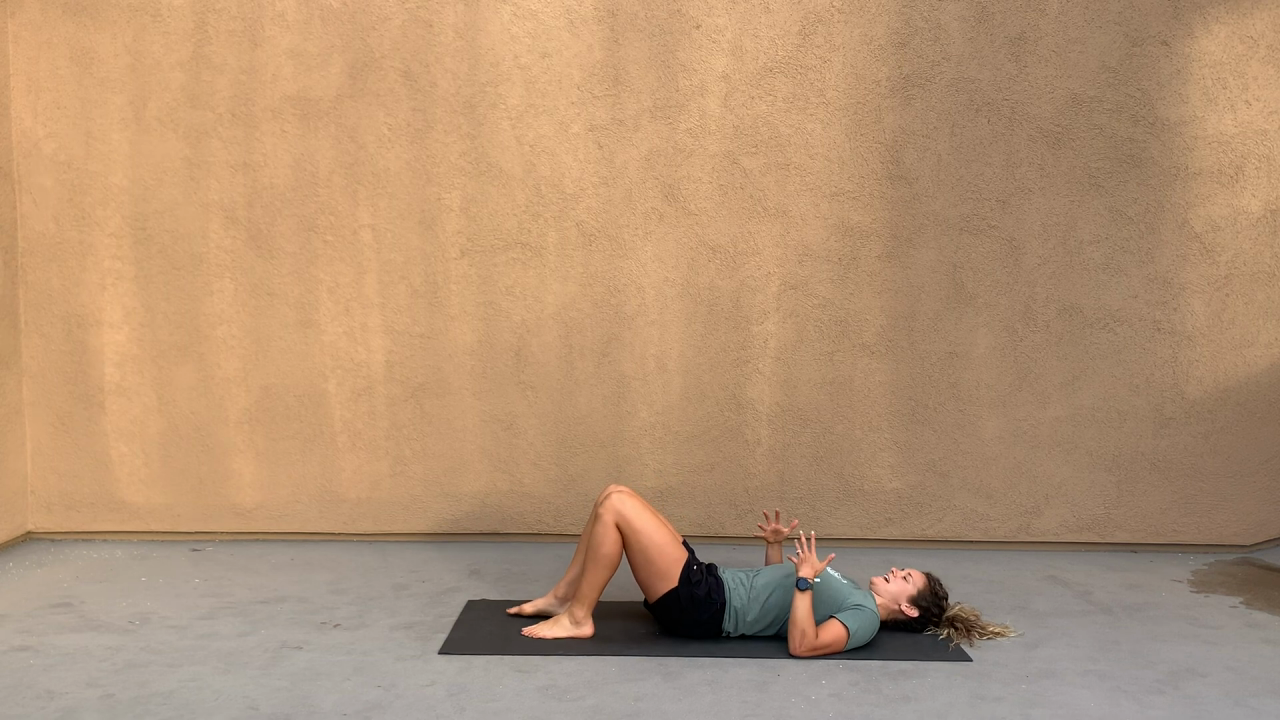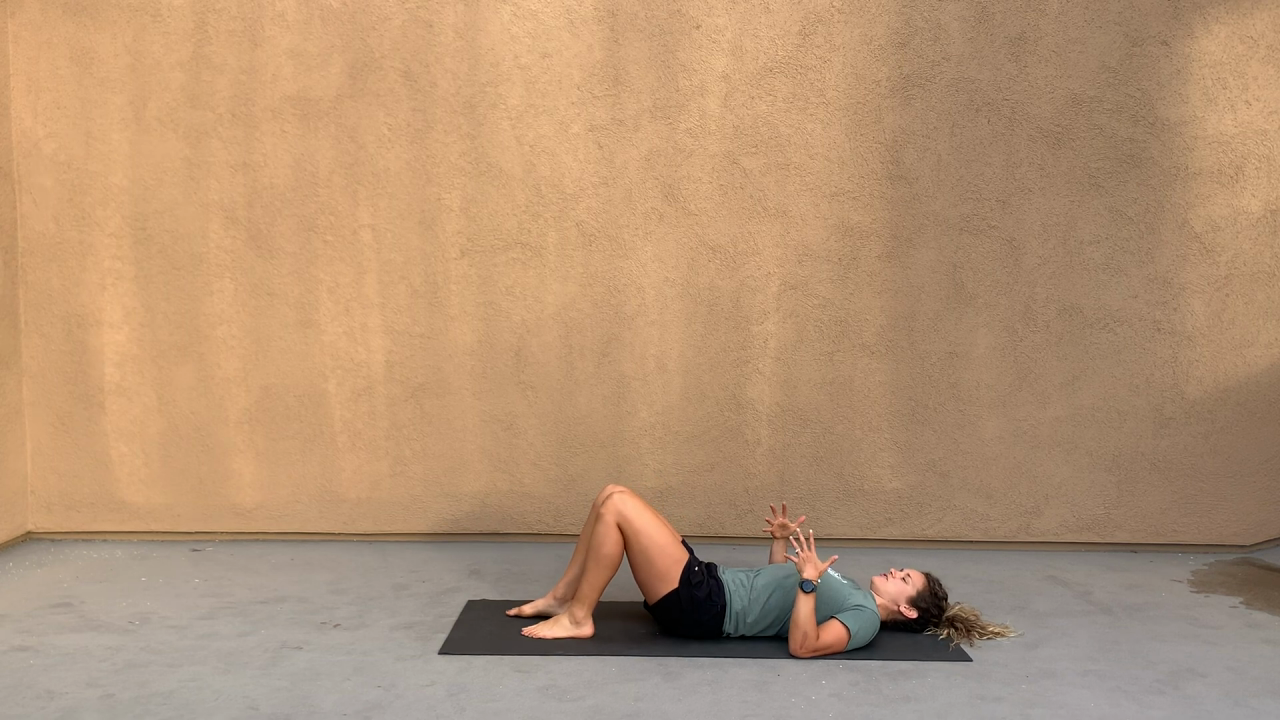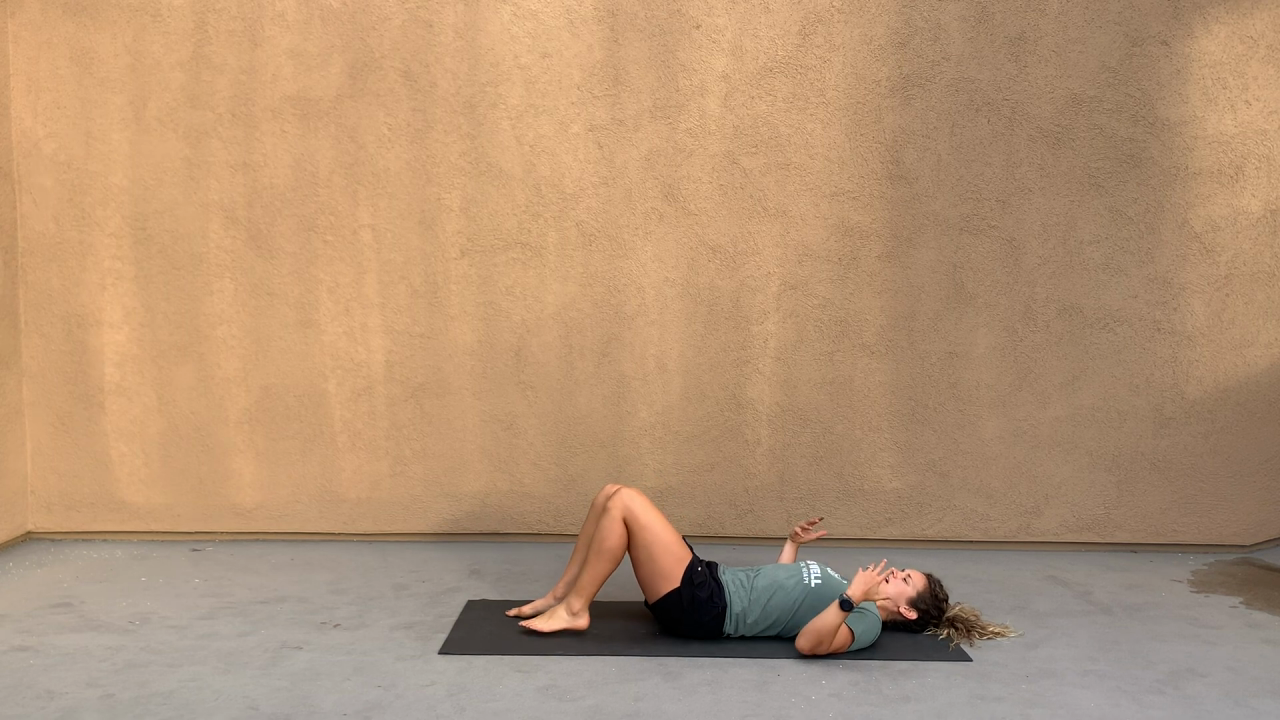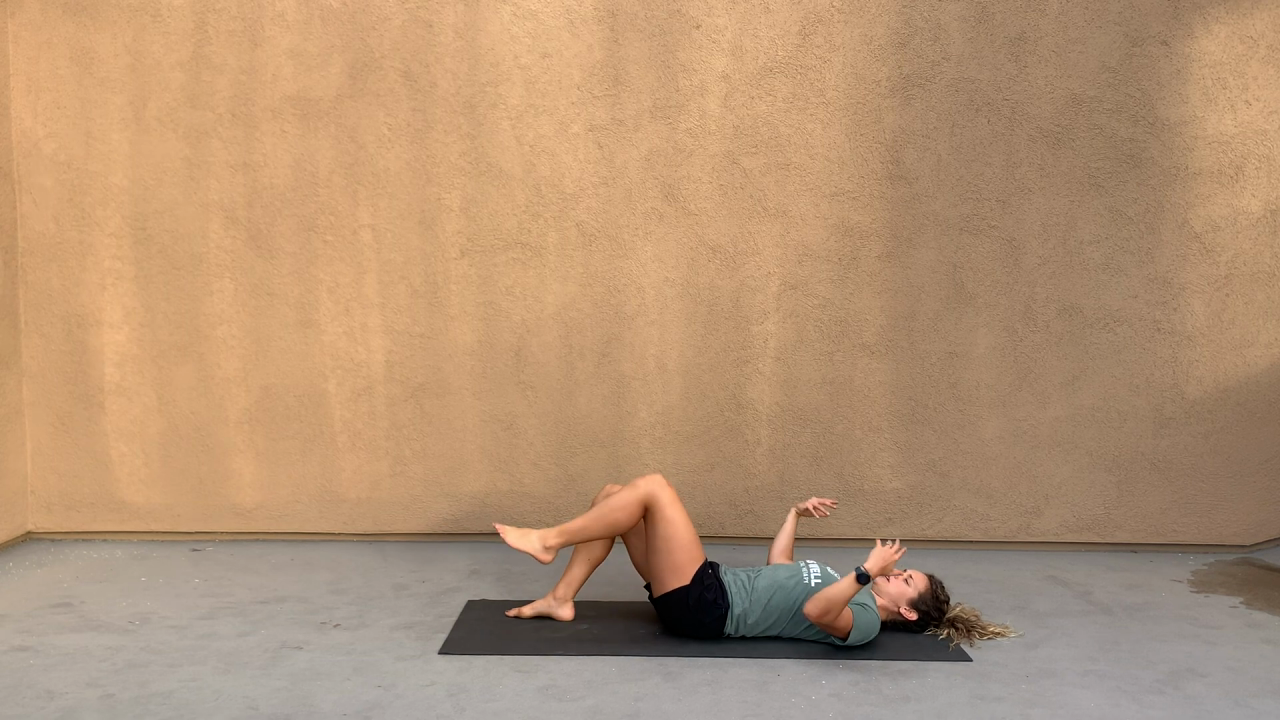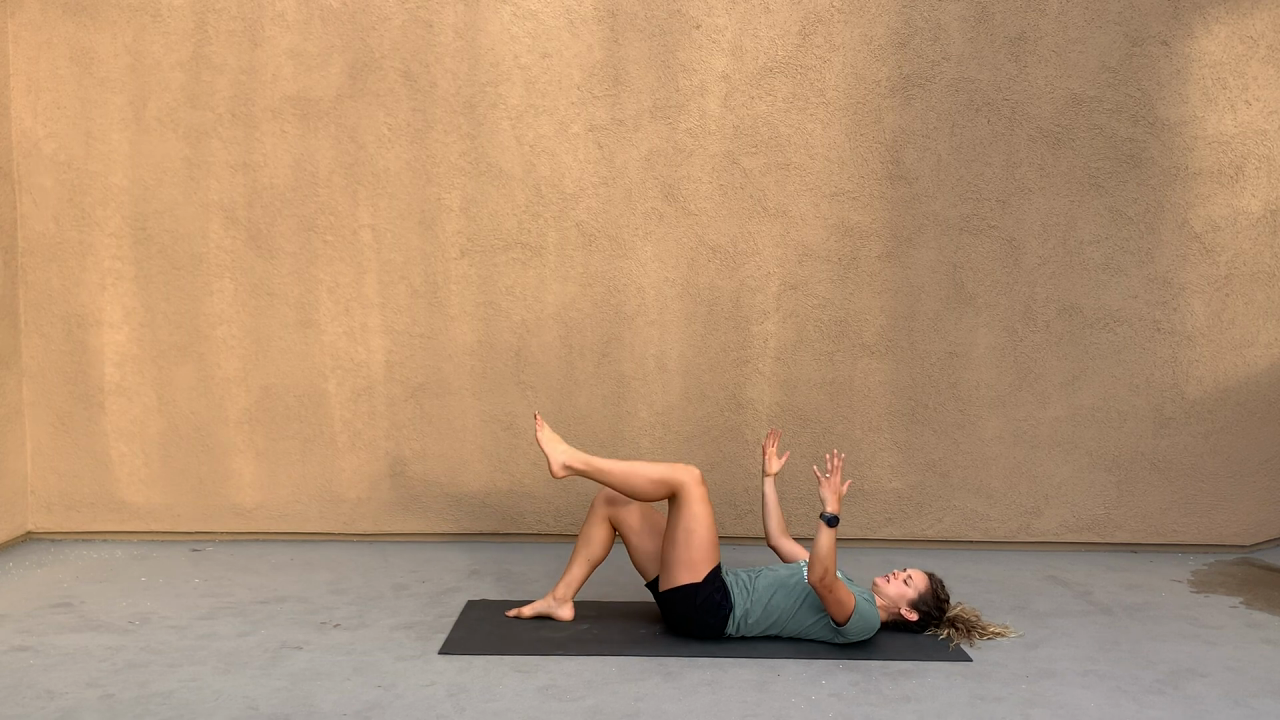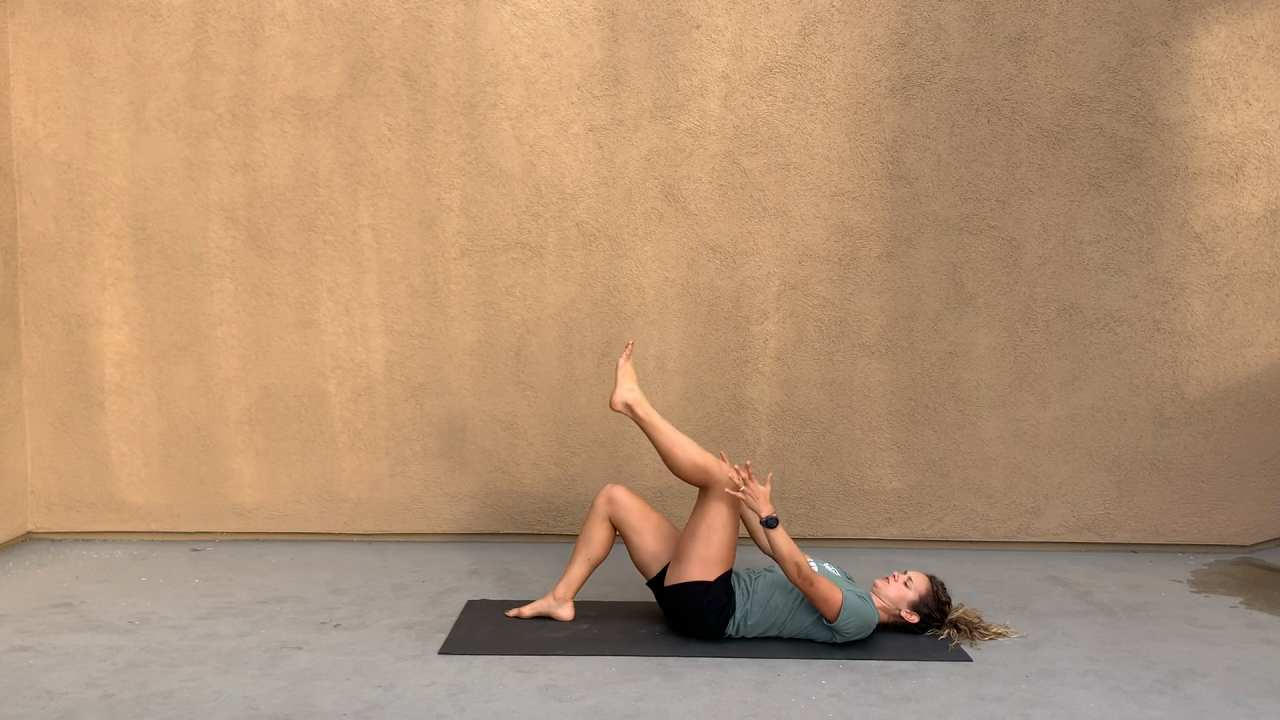
dt=0.3s
person 1, frame 1
left shoulder: (865, 619)
right shoulder: (851, 593)
left elbow: (801, 645)
left wrist: (806, 580)
right wrist: (777, 545)
left hip: (701, 608)
right hip: (708, 584)
left knee: (615, 508)
right knee: (614, 495)
left ankle: (578, 619)
right ankle: (562, 597)
person 1, frame 2
left shoulder: (865, 619)
right shoulder: (852, 593)
left elbow: (801, 644)
left wrist: (808, 580)
right wrist: (781, 538)
left hip: (701, 608)
right hip: (708, 582)
left knee: (617, 507)
right knee: (612, 495)
left ankle: (578, 617)
right ankle: (560, 597)
person 1, frame 3
left shoulder: (864, 624)
right shoulder: (853, 600)
left elbow: (808, 642)
left wrist: (849, 600)
right wrist: (794, 541)
left hip: (700, 608)
right hip: (708, 583)
left knee: (626, 502)
right knee: (612, 494)
left ankle: (574, 610)
right ankle: (561, 597)
person 1, frame 4
left shoulder: (862, 621)
right shoulder: (848, 591)
left elbow: (812, 610)
left wrist: (865, 573)
right wrist: (795, 515)
left hip: (702, 606)
right hip: (711, 584)
left knee: (655, 486)
right knee: (613, 494)
left ankle: (549, 539)
right ankle: (560, 599)
person 1, frame 5
left shoulder: (861, 618)
right shoulder: (847, 593)
left elbow: (819, 577)
right elbow: (780, 542)
left wrist: (830, 514)
right wrist: (771, 479)
left hip: (705, 608)
right hip: (700, 599)
left knee: (688, 479)
right knee: (612, 503)
left ankle: (572, 461)
right ankle: (560, 600)
person 1, frame 6
left shoulder: (858, 618)
right shoulder: (845, 586)
left elbow: (799, 574)
right elbow: (780, 555)
left wrist: (766, 513)
right wrist: (741, 502)
left hip: (706, 606)
right hip: (697, 593)
left knee: (719, 474)
right knee: (613, 496)
left ankle: (634, 402)
right ankle: (560, 600)
